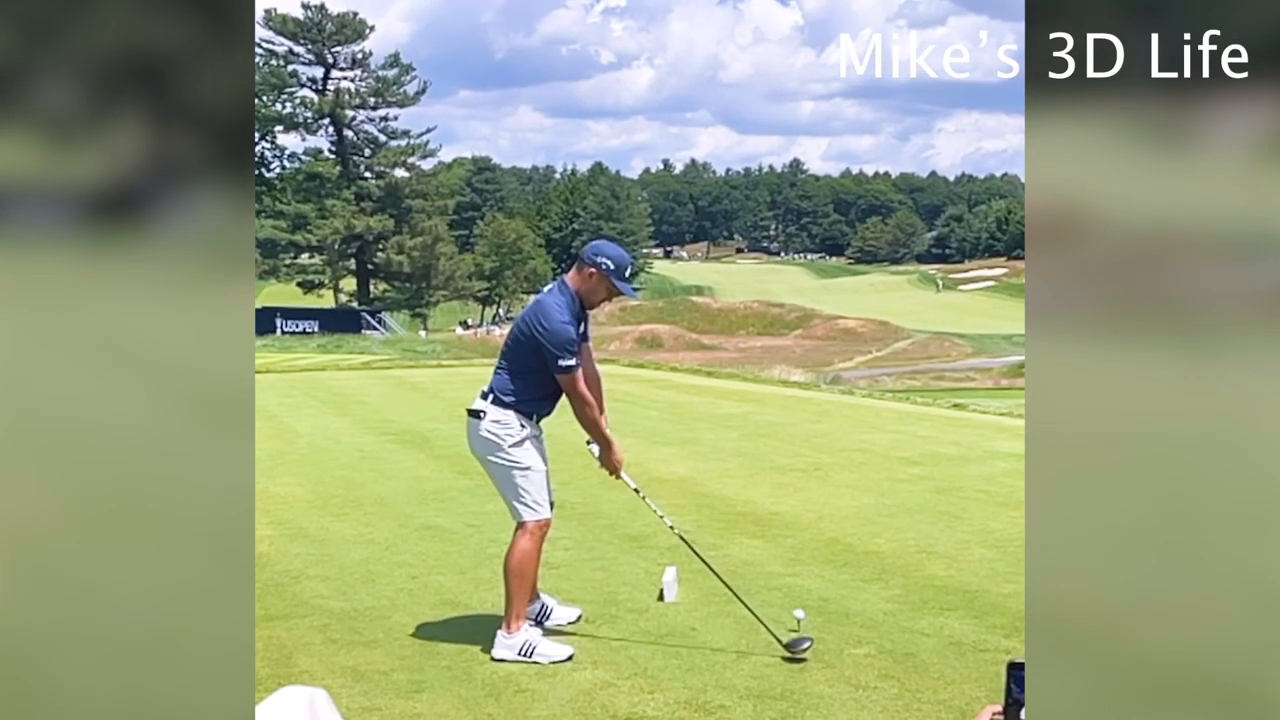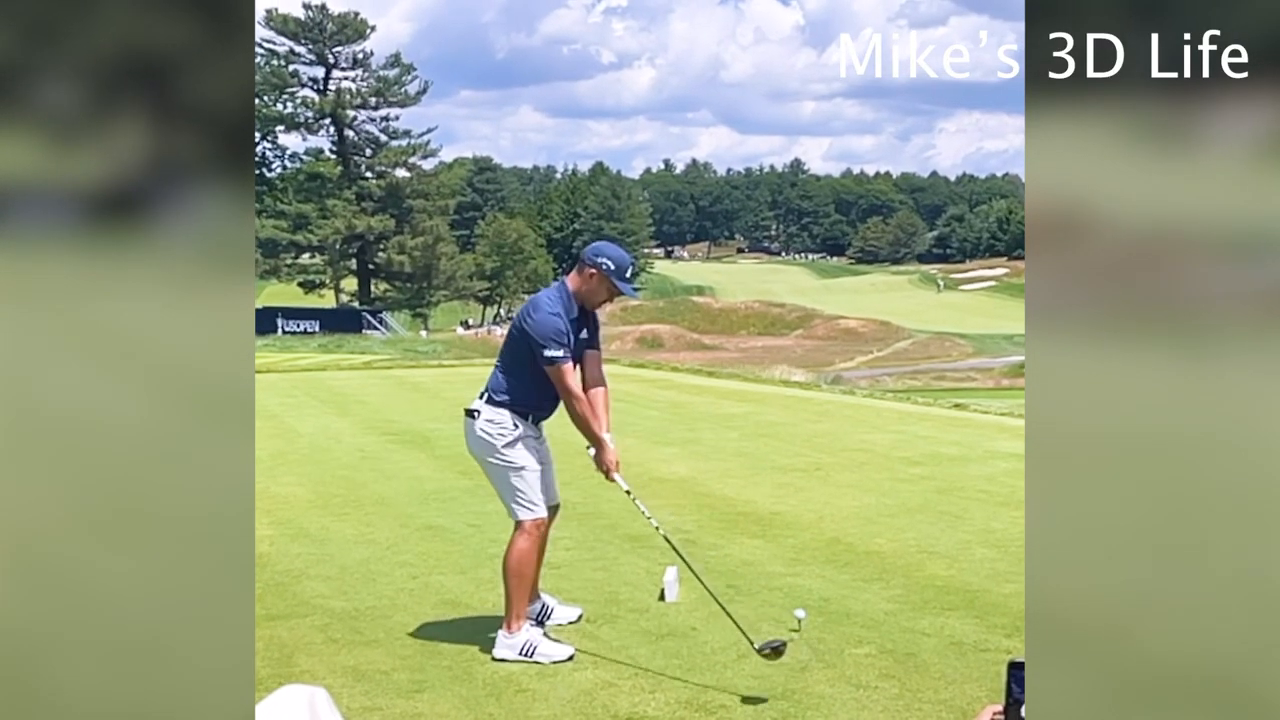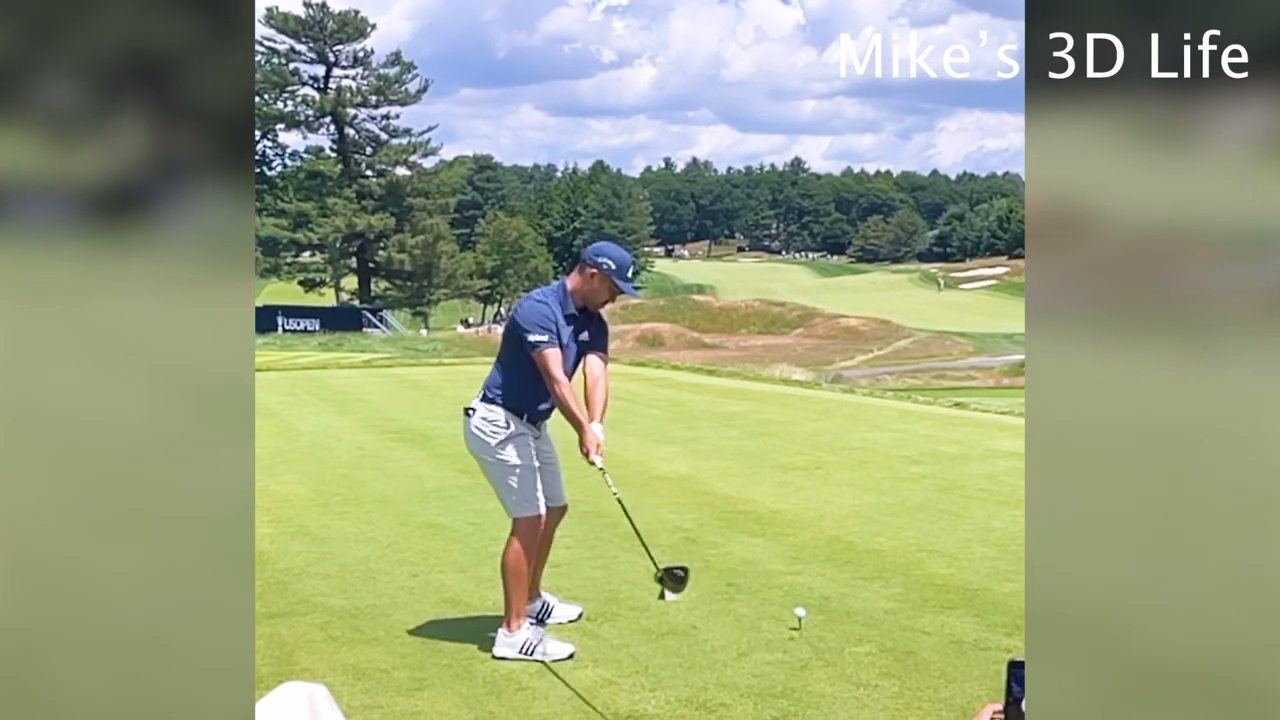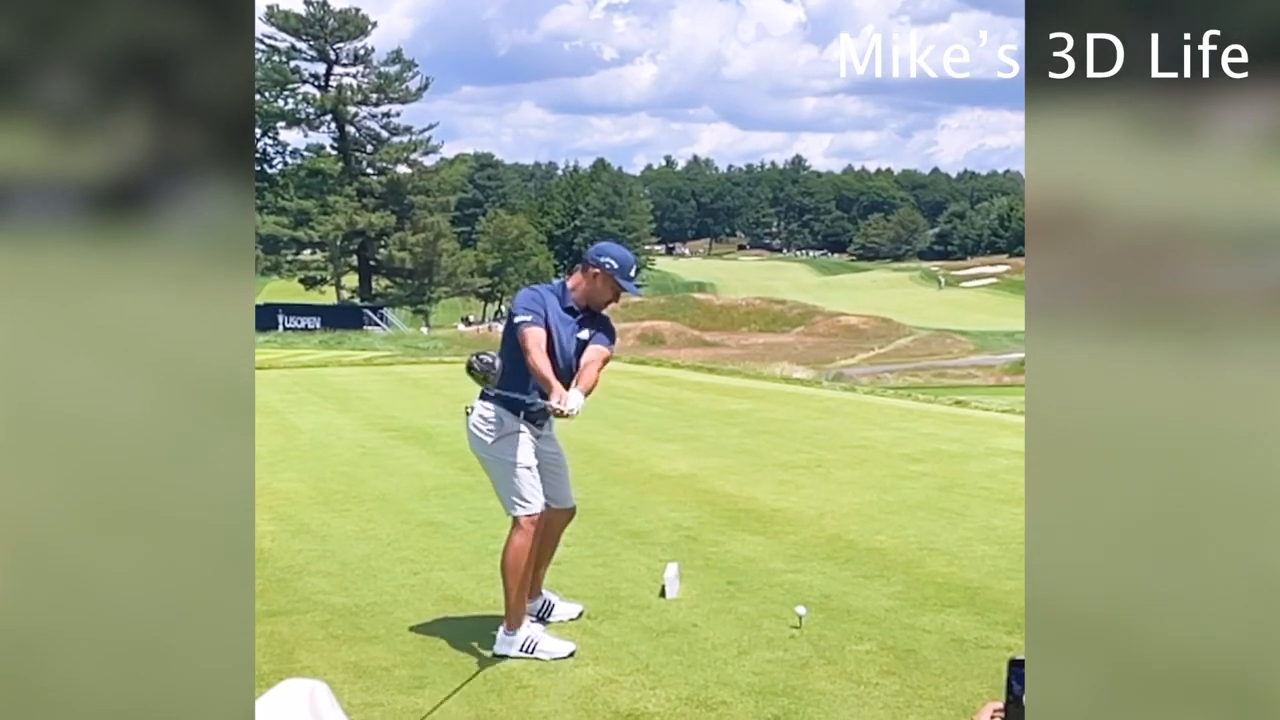
dt=0.1s
person 1, frame 1
left shoulder: (577, 310)
right shoulder: (554, 315)
left elbow: (590, 375)
right elbow: (579, 394)
left wrist: (606, 436)
right wrist: (607, 443)
left hip: (521, 424)
right hip: (503, 425)
left knee: (540, 512)
right knee: (534, 521)
left ankle: (531, 602)
right ankle: (513, 634)
person 1, frame 2
left shoulder: (585, 317)
right shoulder: (547, 313)
left elbow: (594, 381)
right elbow: (570, 391)
left wrist: (604, 436)
right wrist: (600, 445)
left hip: (523, 425)
right hip: (500, 424)
left knee: (545, 511)
right knee: (532, 521)
left ankle: (532, 602)
right ankle: (513, 634)
person 1, frame 3
left shoulder: (595, 326)
right shoulder: (537, 305)
left elbow: (597, 375)
right elbow: (551, 372)
left wrist: (596, 425)
right wrist: (582, 429)
left hip: (533, 425)
right hip: (500, 423)
left knee: (552, 510)
right knee: (529, 518)
left ankle: (531, 601)
right ankle: (513, 632)
person 1, frame 4
left shoulder: (600, 327)
right shoulder: (533, 299)
left elbow: (592, 365)
right elbow: (534, 353)
left wrist: (577, 395)
right wrist: (555, 389)
left hip: (538, 425)
right hip: (500, 420)
left knee: (560, 510)
right knee: (529, 517)
left ankle: (532, 599)
right ankle: (514, 631)
